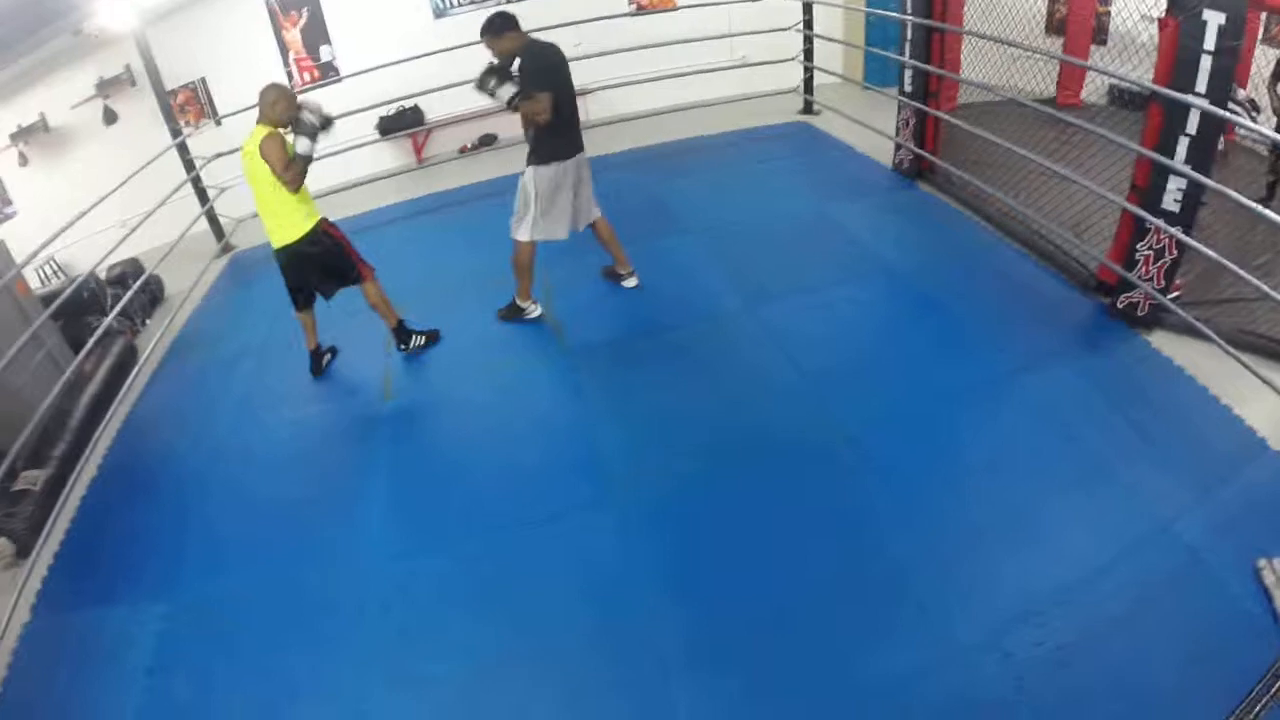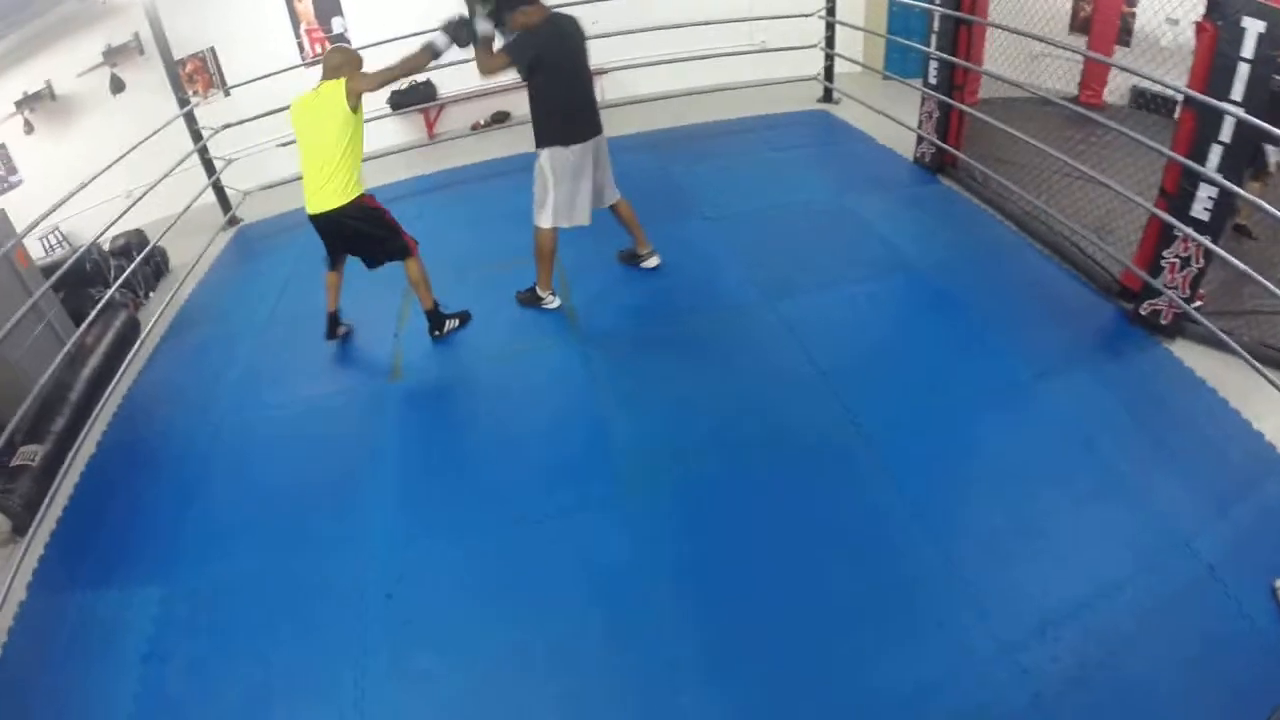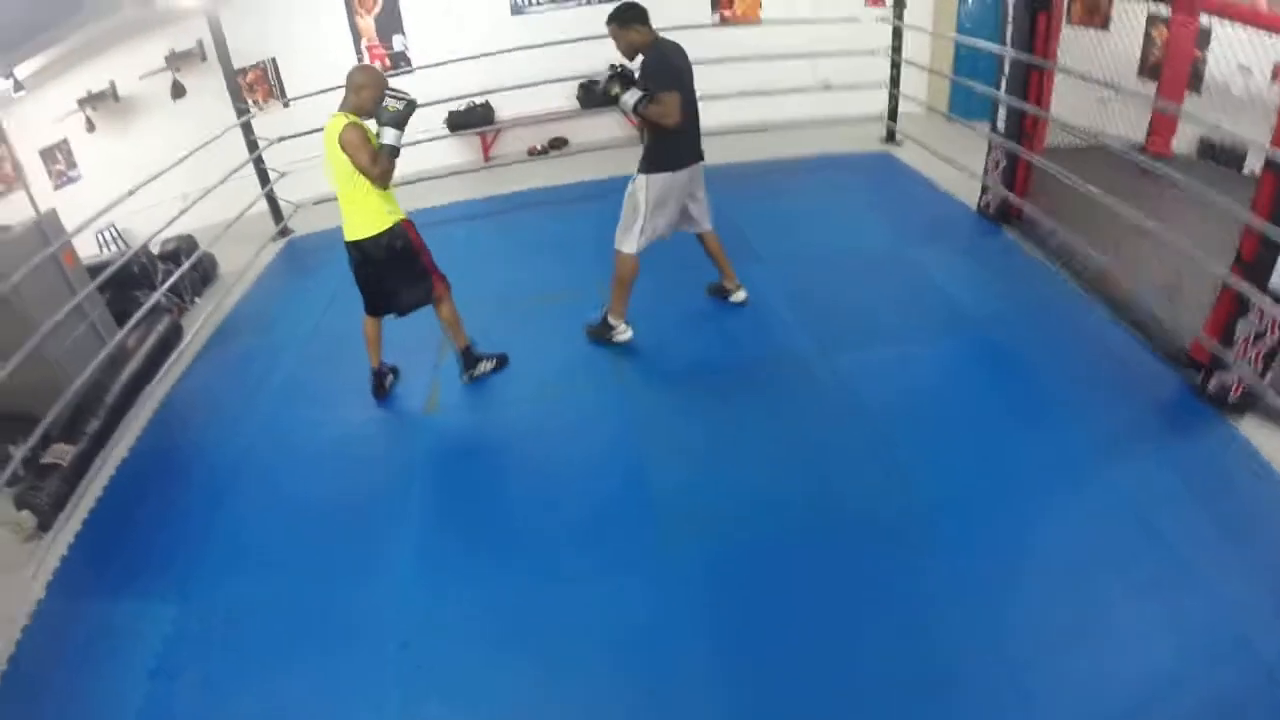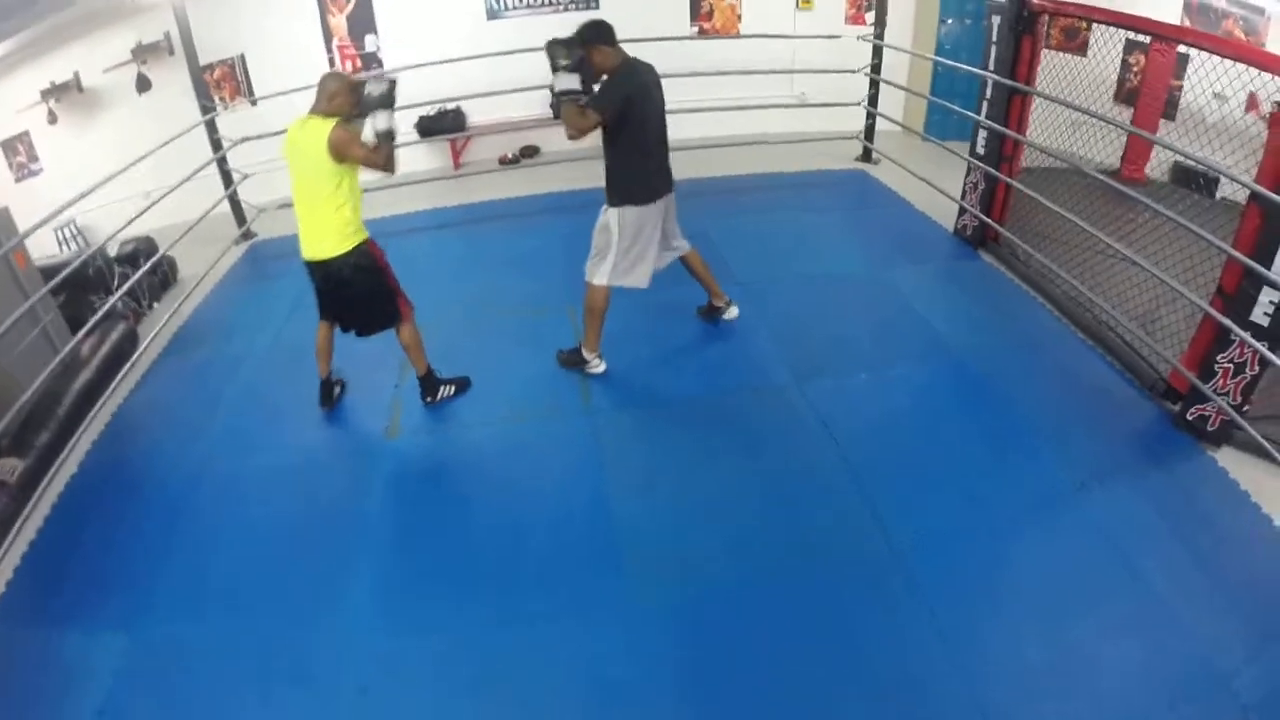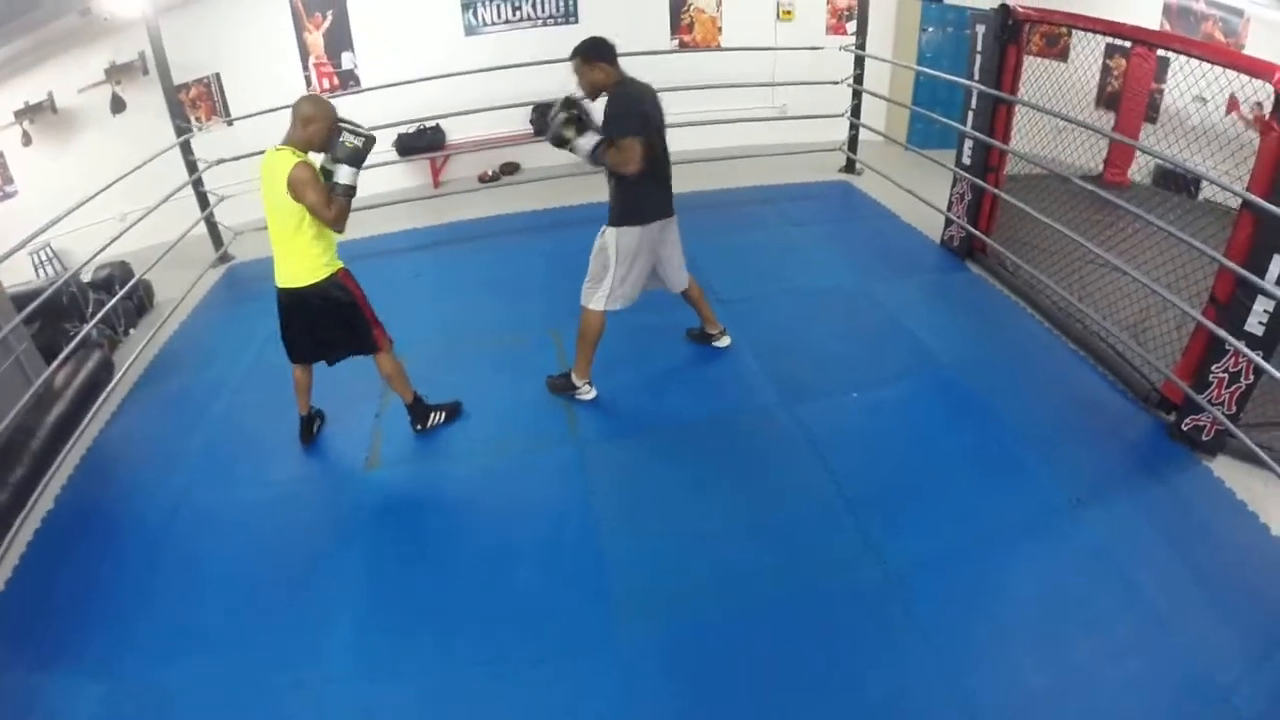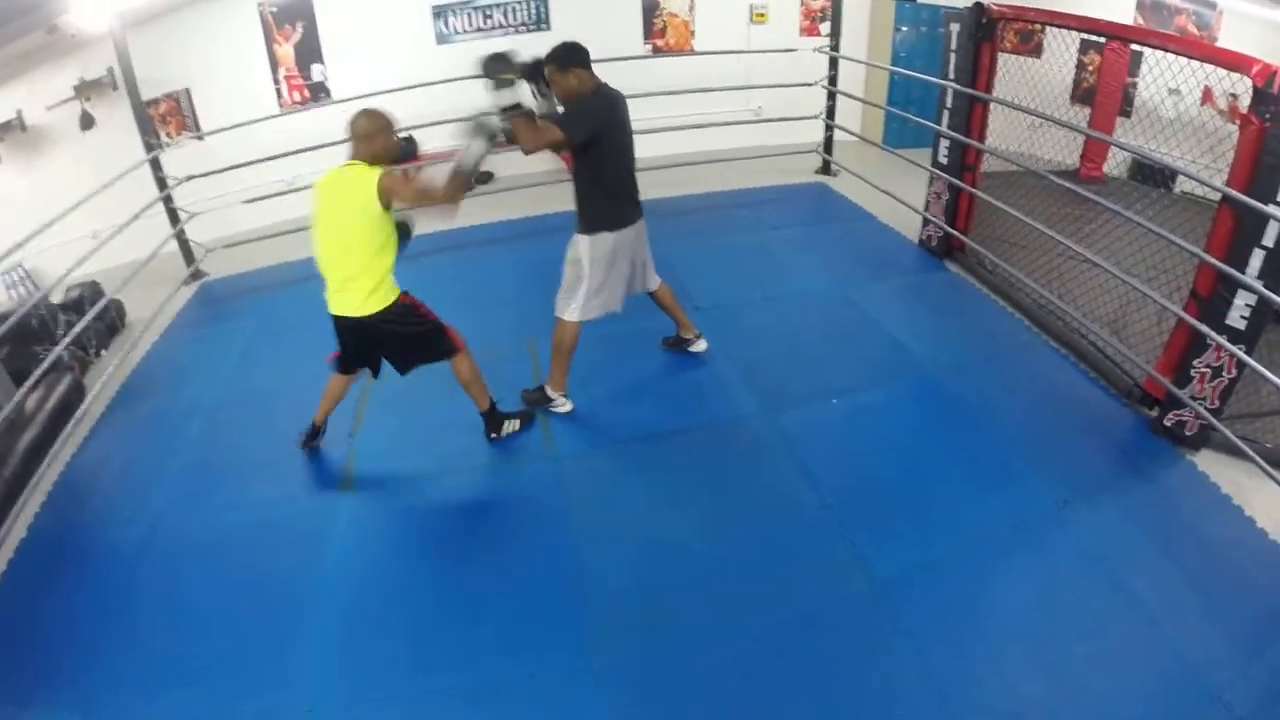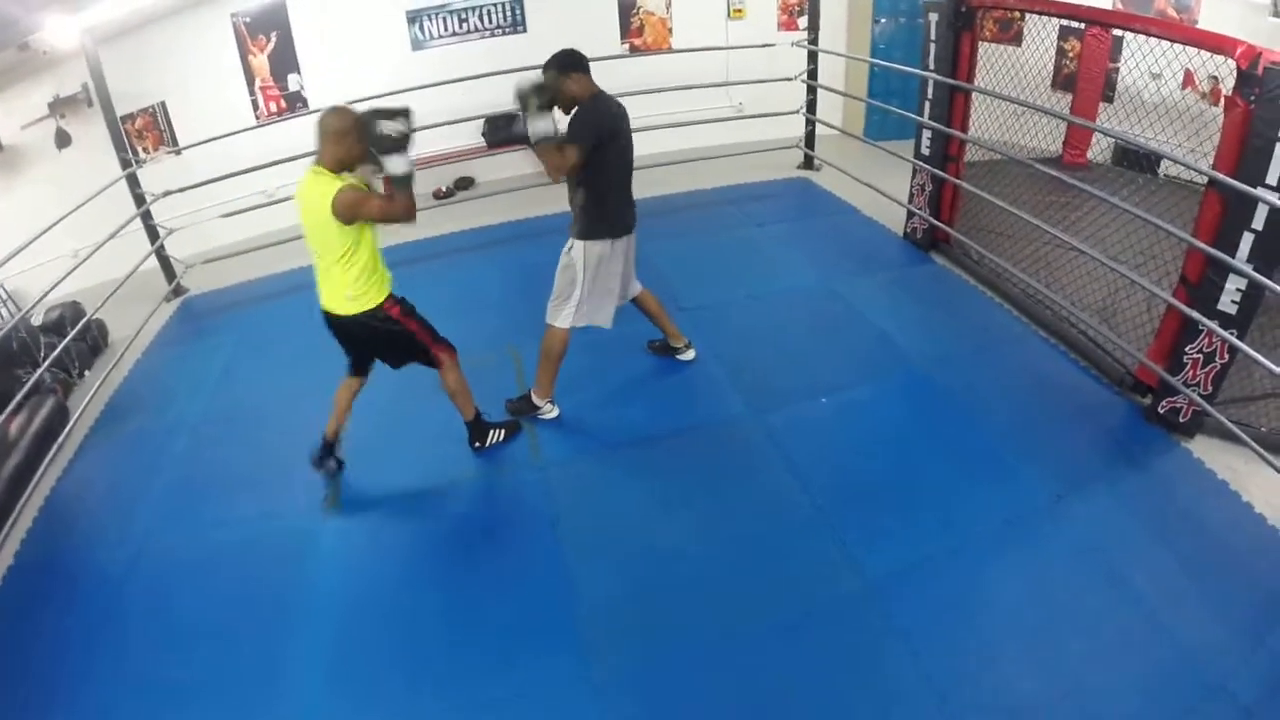
dt=0.5s
person 1, frame 1
left shoulder: (532, 61)
right shoulder: (548, 50)
left elbow: (541, 113)
left wrist: (505, 92)
right wrist: (511, 85)
left hip: (548, 158)
right hip: (572, 149)
left knee: (523, 232)
right knee: (591, 213)
left ankle: (525, 303)
right ankle: (624, 270)
person 1, frame 2
left shoulder: (537, 38)
left elbow: (487, 67)
left hip: (559, 141)
right hip: (590, 131)
left knee: (546, 217)
right knee: (611, 195)
left ankle: (545, 291)
right ankle: (645, 251)
person 1, frame 3
left shoulder: (655, 61)
right shoulder: (672, 50)
left elbow: (671, 116)
left wrist: (631, 98)
right wrist: (634, 88)
left hip: (661, 167)
right hip: (689, 159)
left knee: (628, 242)
right knee: (702, 225)
left ankle: (616, 322)
right ankle: (732, 286)
person 1, frame 4
left shoulder: (620, 83)
right shoulder: (643, 70)
left elbow: (576, 128)
left wrist: (566, 81)
right wrist: (584, 92)
left hip: (630, 197)
right hip: (660, 186)
left knee: (599, 273)
right knee: (678, 246)
left ankle: (590, 354)
right ankle: (721, 302)
person 1, frame 5
left shoulder: (622, 102)
right shoulder: (640, 91)
left elbow: (629, 163)
left wrist: (585, 141)
right wrist: (586, 131)
left hip: (631, 218)
right hip: (661, 209)
left knee: (595, 296)
right knee: (677, 274)
left ankle: (580, 380)
right ankle: (714, 330)
person 1, frame 6
left shoulder: (590, 108)
right shoulder: (608, 98)
left elbow: (532, 143)
right elbow: (563, 136)
left hip: (602, 226)
right hip: (628, 216)
left knee: (570, 307)
right knee: (647, 279)
left ankle: (555, 392)
right ankle: (691, 335)
person 1, frame 7
left shoulder: (589, 115)
right shoulder: (609, 106)
left elbow: (558, 168)
left wrist: (537, 117)
right wrist: (544, 121)
left hip: (596, 232)
right hip: (621, 223)
left knee: (561, 314)
right knee: (631, 287)
left ankle: (541, 399)
right ankle: (679, 343)
person 2, frame 1
left shoulder: (250, 144)
right shoulder: (271, 139)
right elbow: (293, 182)
left wrist: (302, 138)
right wrist: (305, 139)
left hip: (282, 243)
right hip: (308, 231)
left knee: (304, 299)
right knee: (364, 275)
left ankle: (316, 356)
right ankle: (404, 337)
person 2, frame 2
left shoulder: (297, 107)
right shoulder: (346, 88)
right elbow: (402, 69)
right wrist: (444, 38)
left hip: (317, 209)
right hip: (348, 203)
left knee: (337, 260)
right knee: (408, 251)
left ankle: (333, 322)
right ankle: (436, 321)
person 2, frame 3
left shoulder: (335, 125)
right shoulder: (351, 130)
right elbow: (381, 178)
left wrist: (385, 127)
right wrist: (392, 129)
left hip: (356, 238)
right hip: (386, 230)
left knee: (374, 309)
right knee: (438, 291)
left ankle: (379, 377)
right ankle: (470, 361)
person 2, frame 4
left shoulder: (294, 132)
right shoulder: (337, 133)
right elbow: (386, 163)
left wrist: (356, 119)
right wrist: (383, 116)
left hip: (313, 252)
right hip: (348, 249)
left knee: (327, 316)
right knee: (401, 314)
left ankle: (326, 387)
right ankle: (429, 386)
person 2, frame 5
left shoulder: (271, 159)
right shoulder: (301, 169)
right elbow: (336, 221)
left wrist: (330, 167)
right wrist: (348, 169)
left hip: (288, 284)
right hip: (320, 280)
left knee: (302, 356)
right knee: (380, 344)
left ankle: (307, 423)
right ankle: (419, 413)
person 2, frame 6
left shoulder: (326, 184)
right shoulder: (382, 182)
right elbow: (447, 196)
left hip: (342, 308)
right hip: (380, 305)
left knee: (348, 368)
right knee: (456, 347)
left ankle: (314, 432)
right ankle: (493, 422)
person 2, frame 7
left shoulder: (310, 182)
right shoulder: (342, 195)
right elbow: (405, 212)
left wrist: (382, 160)
right wrist: (398, 158)
left hip: (335, 309)
right hip: (370, 307)
left knee: (358, 371)
right knee: (445, 358)
left ankle: (328, 448)
right ankle: (479, 431)
